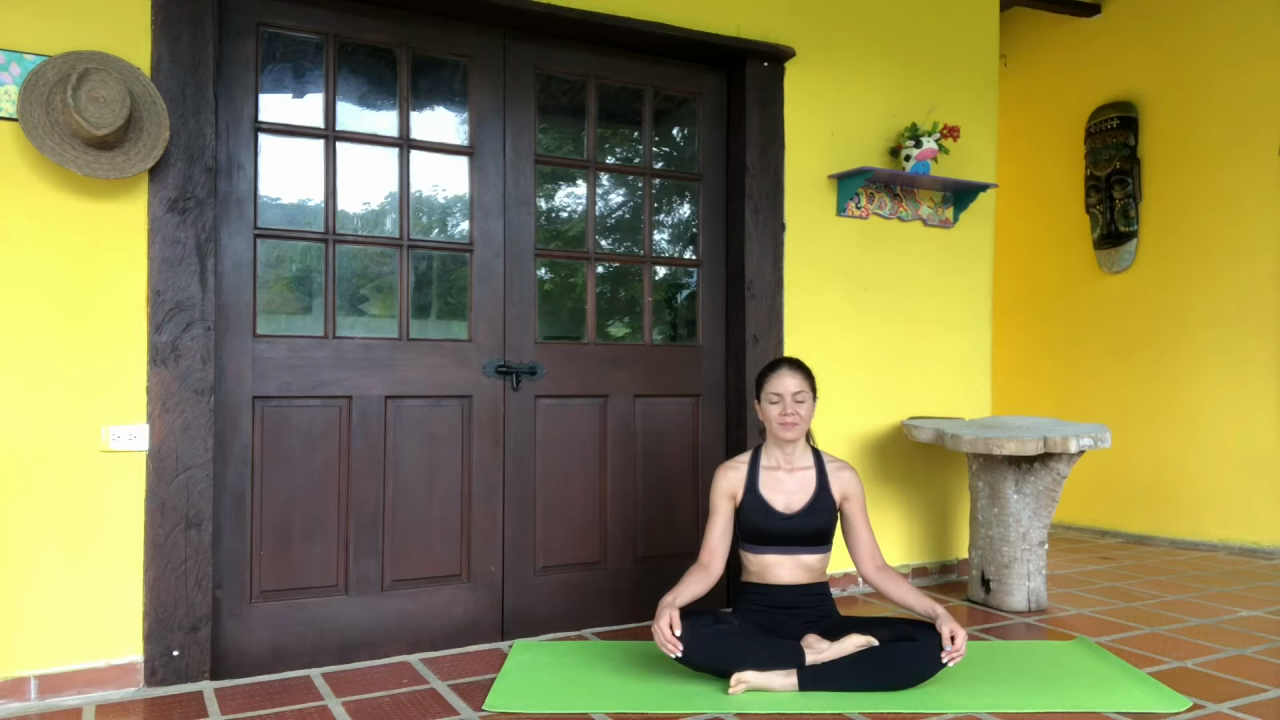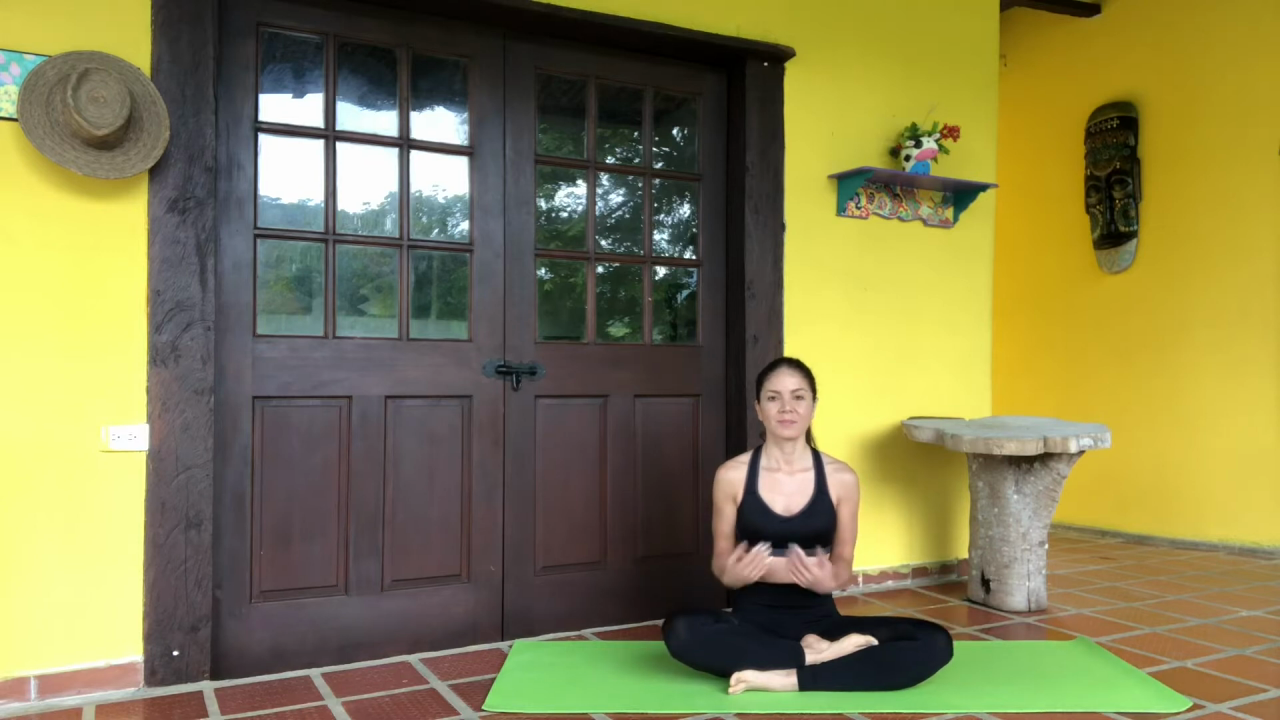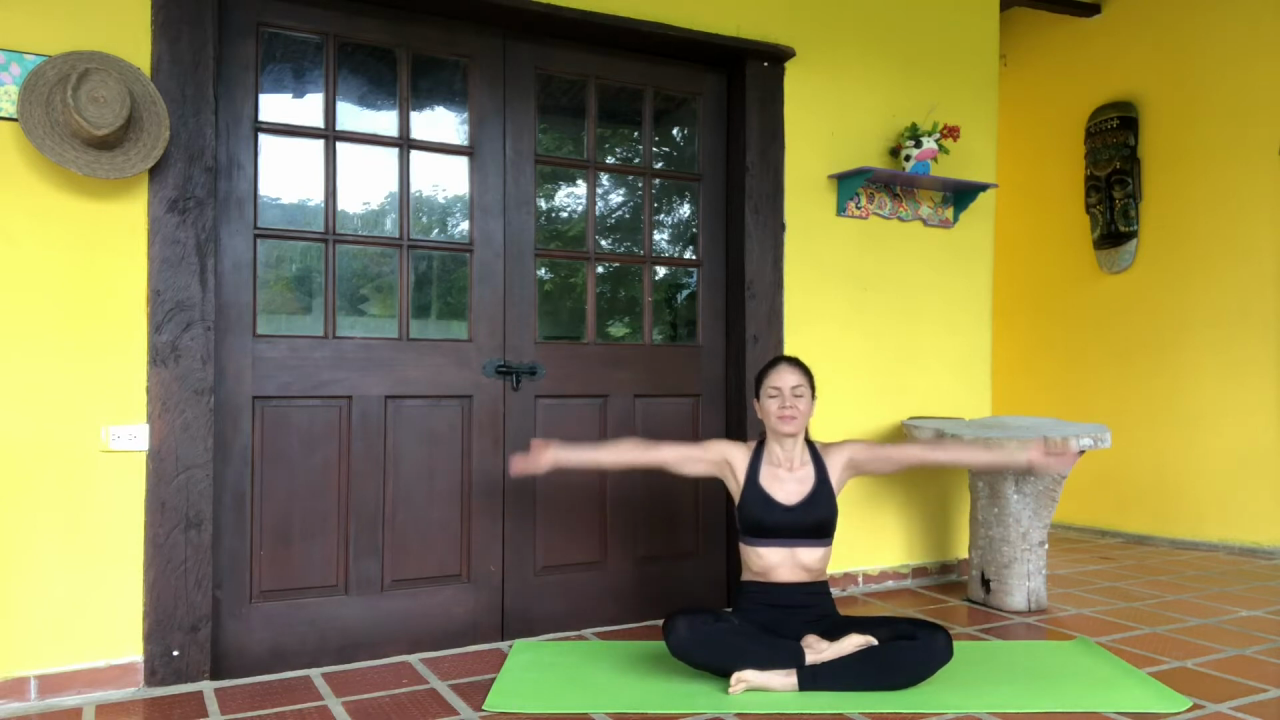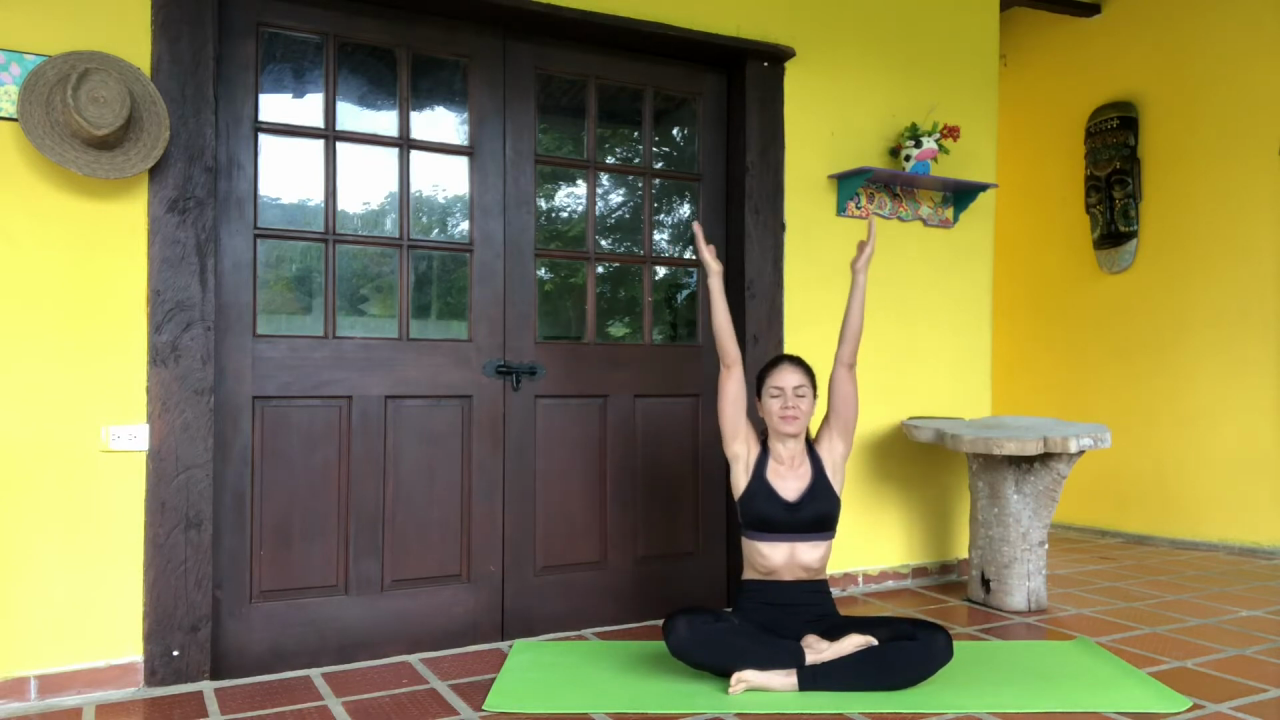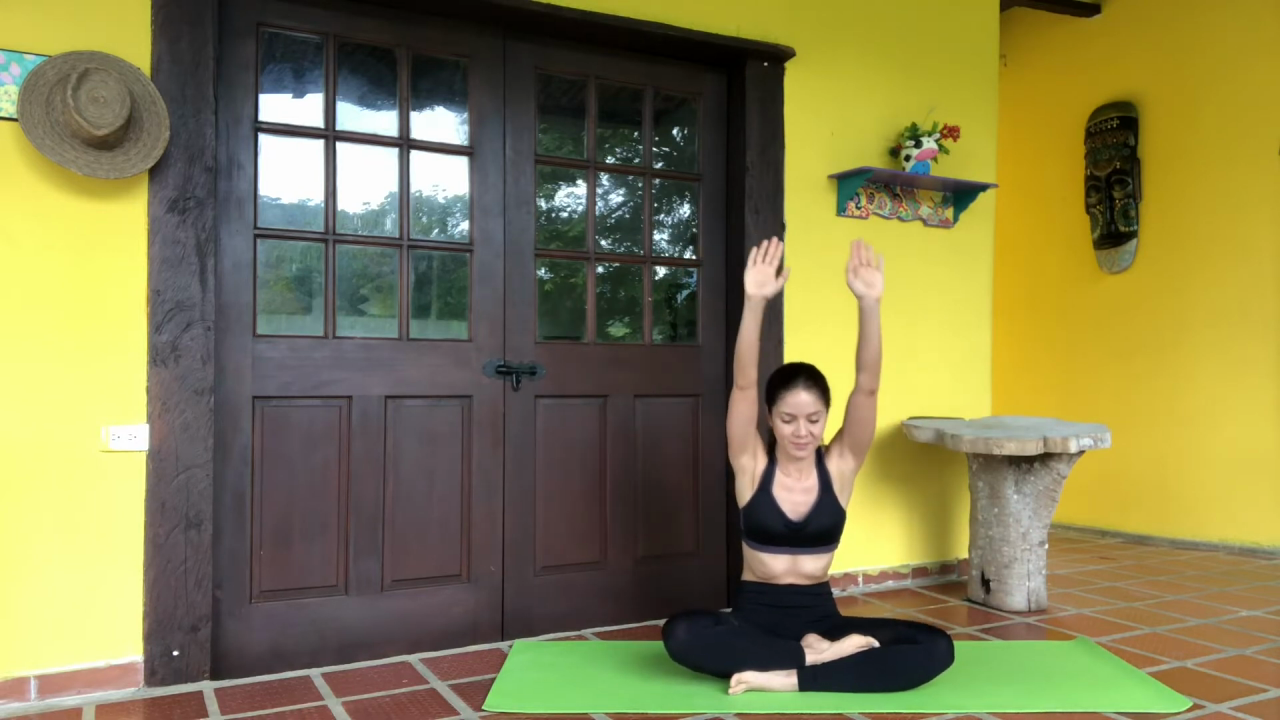
dt=1s
person 1, frame 1
left shoulder: (841, 476)
right shoulder: (732, 475)
left elbow: (873, 566)
right elbow: (710, 564)
left wrist: (938, 612)
right wrist: (669, 602)
left hip: (817, 616)
right hip: (754, 616)
left knee: (932, 645)
right knee: (684, 634)
left ankle: (786, 677)
right ankle: (816, 655)
person 1, frame 2
left shoulder: (841, 478)
right shoulder: (732, 475)
left elbow: (842, 562)
right elbow: (722, 558)
left wrist: (828, 581)
right wrist: (733, 573)
left hip: (817, 617)
right hip: (753, 617)
left knee: (935, 643)
right knee: (682, 631)
left ankle: (788, 677)
right ankle: (817, 655)
person 1, frame 3
left shoulder: (837, 461)
right shoulder: (735, 460)
left elbow: (928, 453)
right elbow: (647, 453)
left wrist: (1021, 454)
right wrist: (563, 453)
left hip: (817, 612)
right hip: (754, 613)
left knee: (935, 643)
right knee: (682, 630)
left ankle: (785, 675)
right ankle: (817, 658)
person 1, frame 4
left shoulder: (829, 455)
right shoulder: (746, 456)
left elbow: (846, 363)
right elbow: (731, 363)
left wrist: (859, 276)
right wrist: (714, 277)
left hip: (818, 612)
right hip: (755, 614)
left knee: (934, 644)
right knee: (682, 630)
left ankle: (786, 675)
right ankle: (816, 657)
person 1, frame 5
left shoulder: (840, 465)
right shoulder: (752, 463)
left elbow: (867, 387)
right elbow: (743, 385)
left wrist: (869, 304)
right wrist: (755, 303)
left hip: (819, 615)
right hip: (754, 616)
left knee: (936, 649)
right knee: (682, 634)
left ankle: (787, 677)
right ankle: (817, 655)
